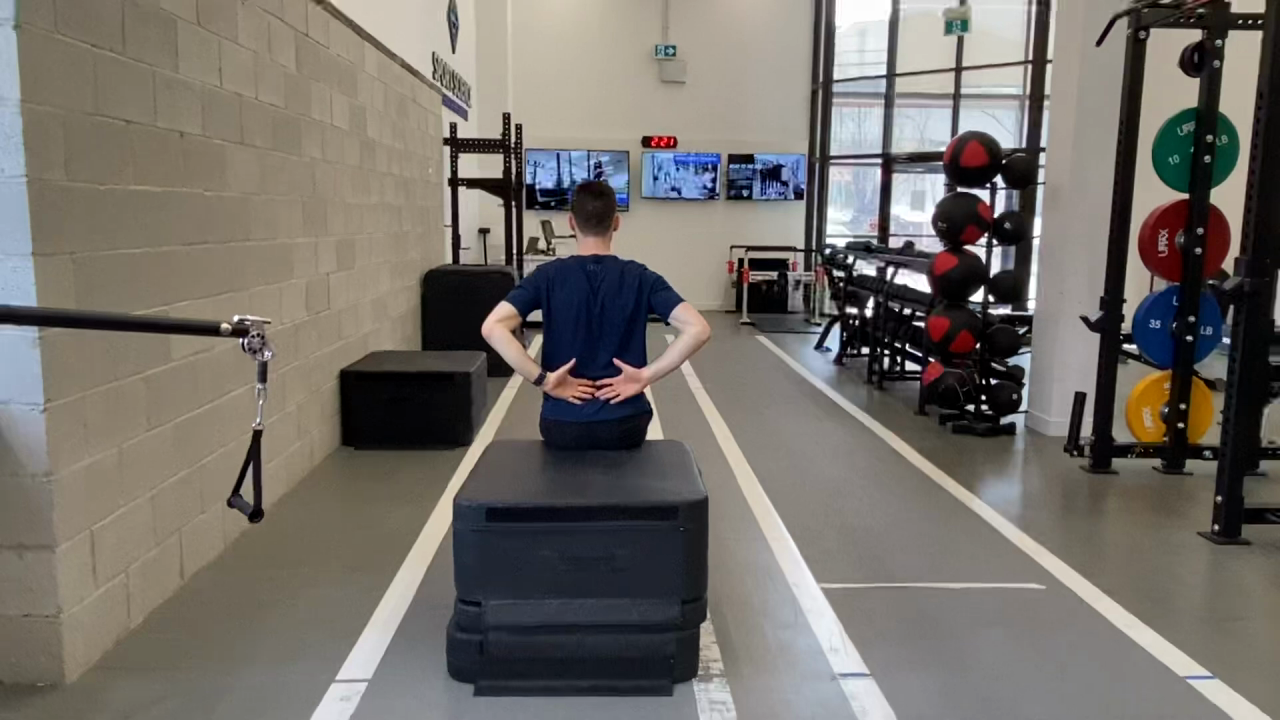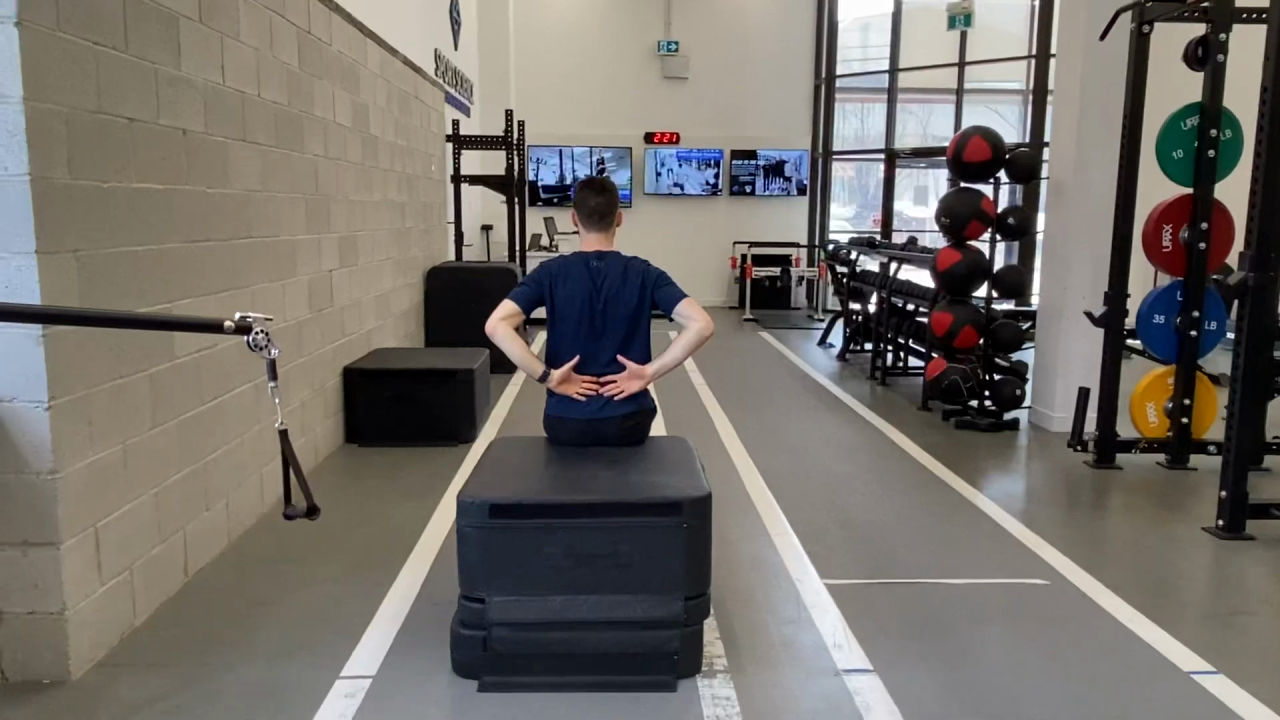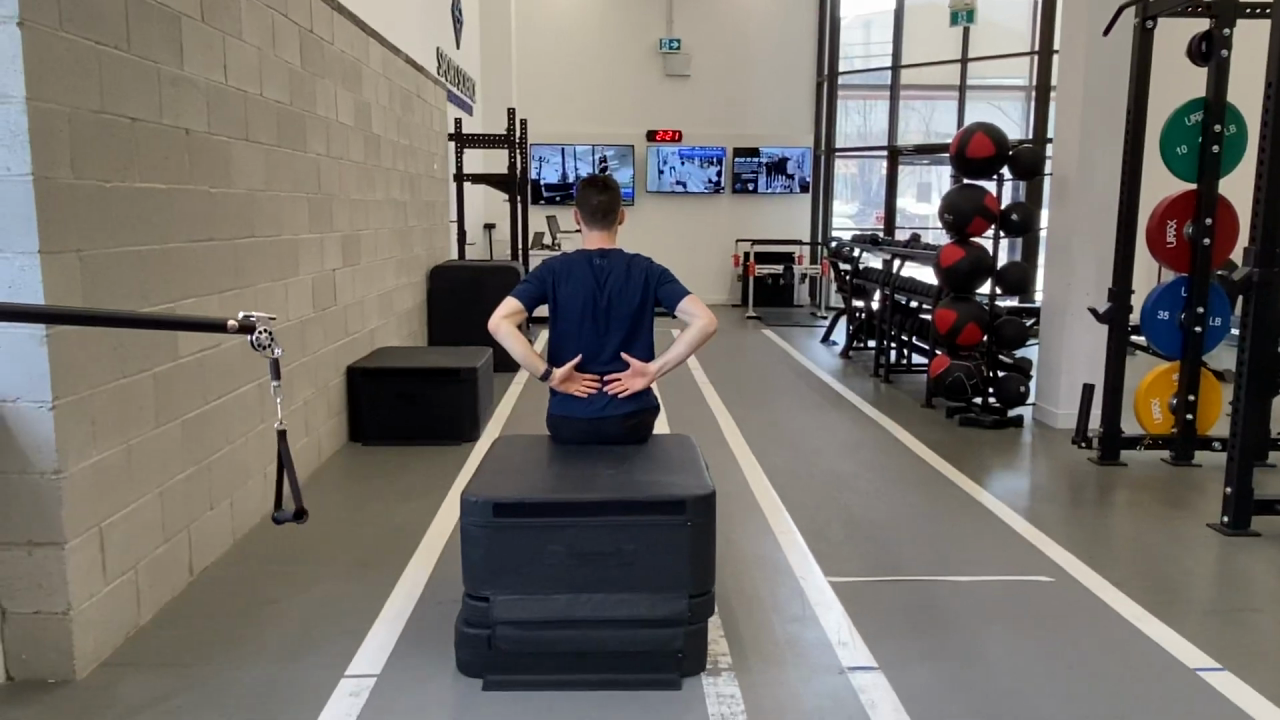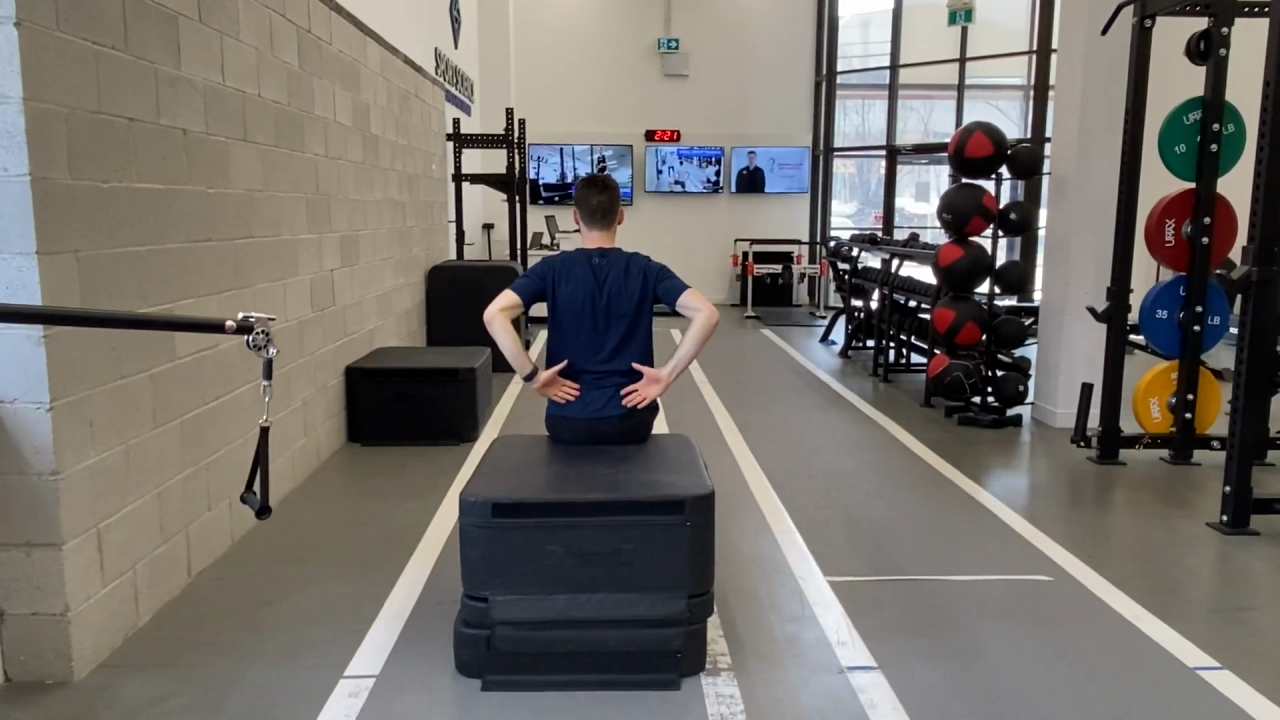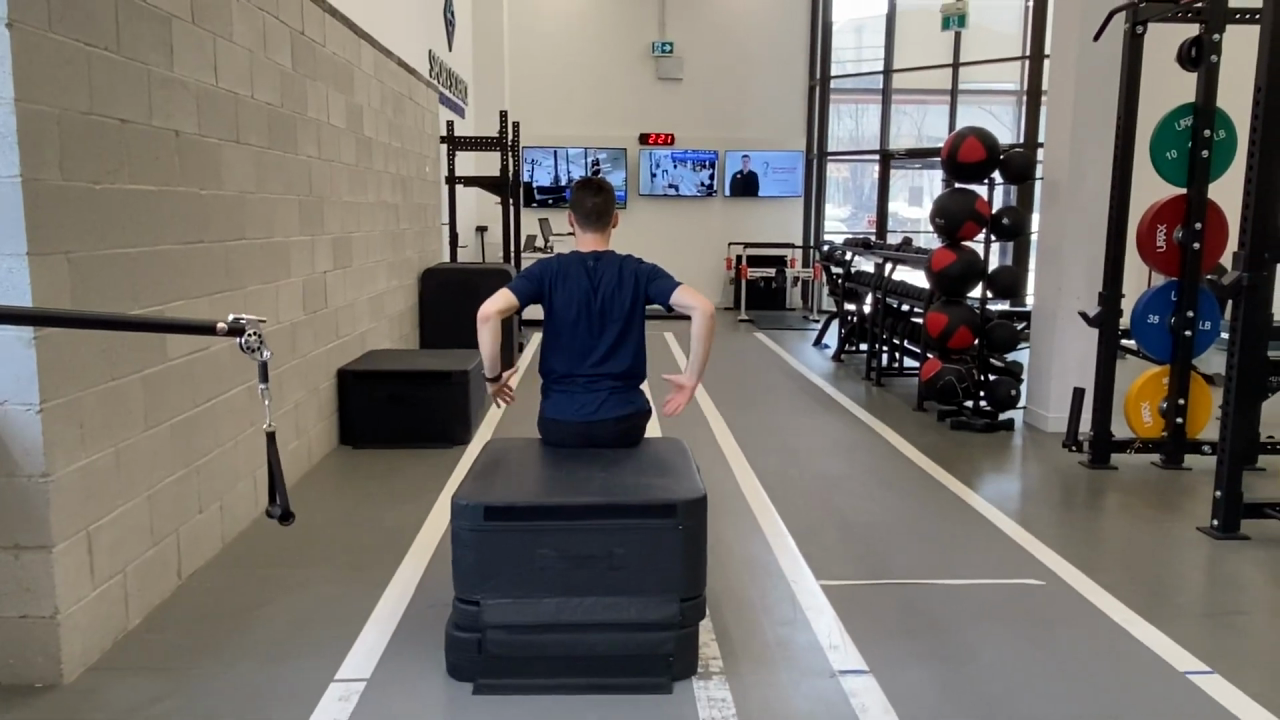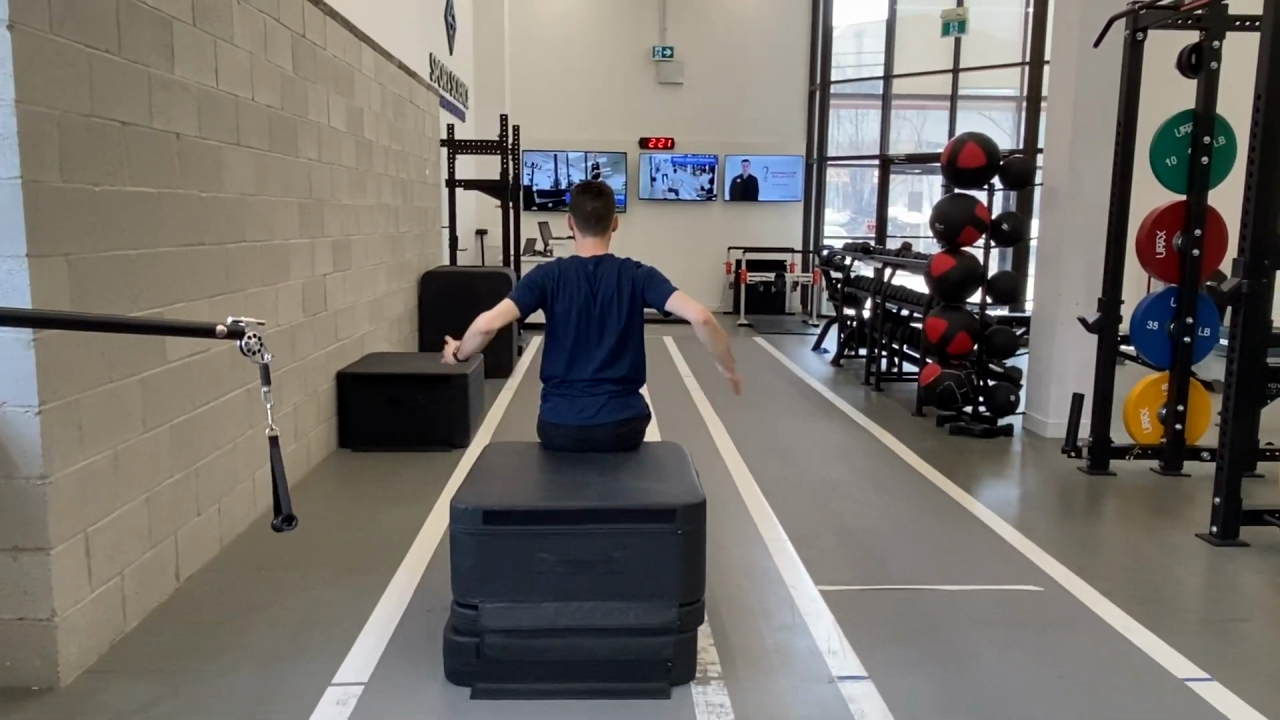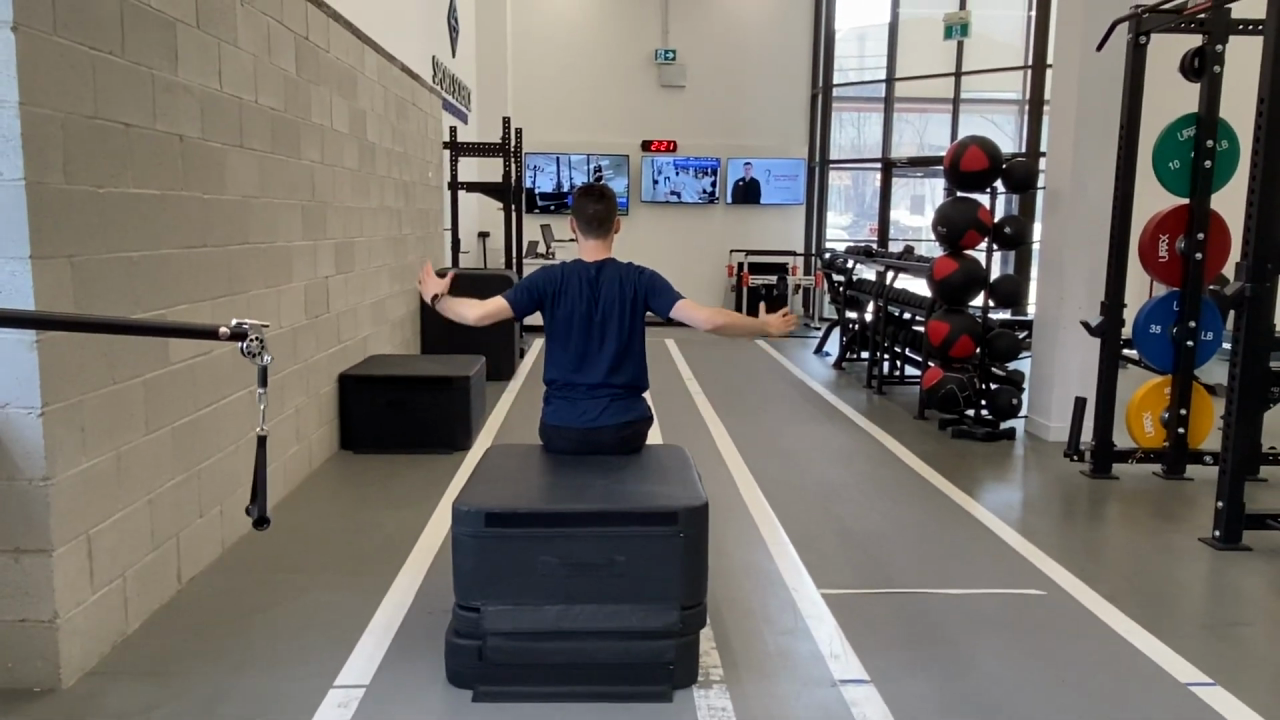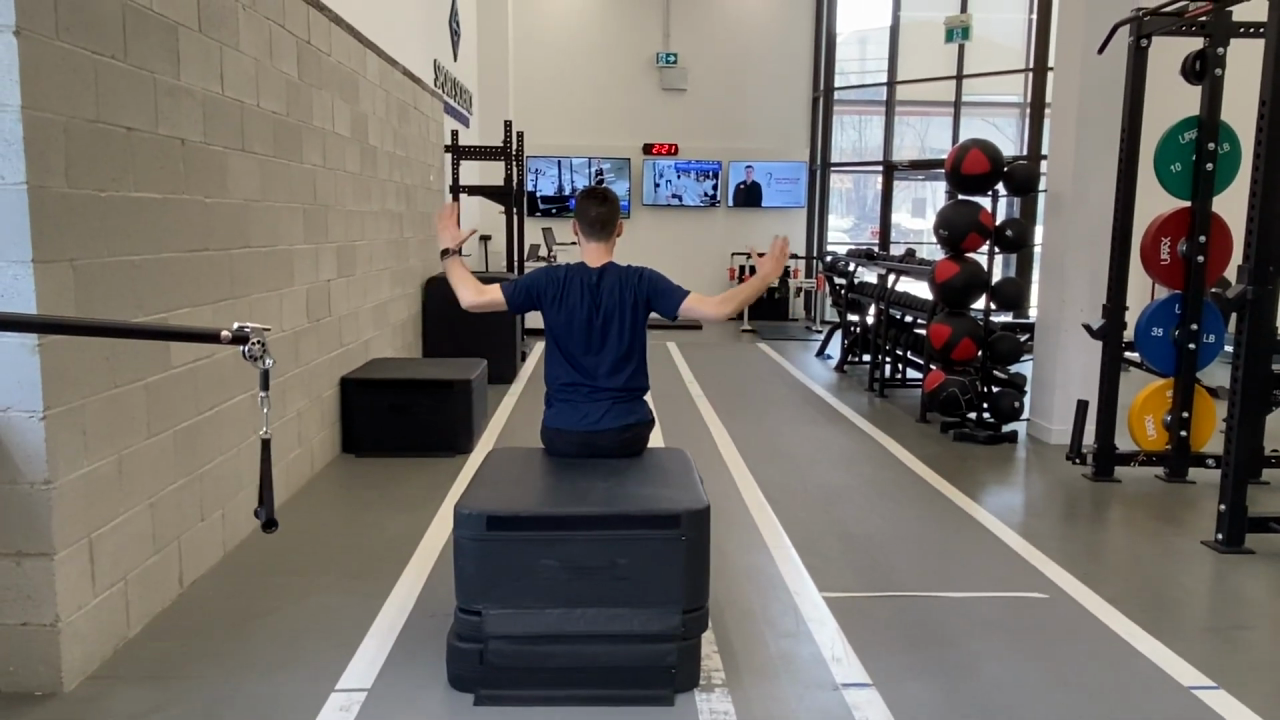
dt=0.4s
person 1, frame 1
left shoulder: (547, 277)
right shoulder: (641, 279)
left elbow: (493, 328)
right elbow: (697, 329)
left wrist: (542, 378)
right wrist: (646, 375)
left hip: (561, 424)
right hip: (624, 424)
person 1, frame 2
left shoulder: (550, 274)
right shoulder: (644, 275)
left elbow: (496, 326)
right elbow: (701, 325)
left wrist: (547, 376)
right wrist: (649, 372)
left hip: (565, 421)
right hip: (628, 420)
person 1, frame 3
left shoulder: (553, 271)
right shoulder: (647, 272)
left elbow: (499, 323)
right elbow: (705, 321)
left wrist: (549, 374)
right wrist: (653, 369)
left hip: (568, 420)
right hip: (632, 419)
person 1, frame 4
left shoulder: (552, 270)
right shoulder: (646, 271)
left elbow: (494, 315)
right elbow: (706, 314)
left wrist: (533, 375)
right wrist: (667, 374)
left hip: (567, 419)
right hip: (630, 418)
person 1, frame 5
left shoulder: (547, 272)
right shoulder: (640, 273)
left elbow: (488, 314)
right elbow: (703, 309)
left wrist: (492, 377)
right wrist: (690, 378)
left hip: (560, 421)
right hip: (624, 420)
person 1, frame 6
left shoulder: (547, 276)
right shoulder: (638, 276)
left elbow: (488, 325)
right elbow: (700, 317)
left wrist: (459, 354)
right wrist: (729, 367)
left hip: (558, 425)
right hip: (622, 424)
person 1, frame 7
left shoulder: (549, 280)
right shoulder: (640, 280)
left elbow: (479, 314)
right elbow: (708, 320)
left wrist: (437, 298)
right wrist: (766, 327)
left hip: (561, 428)
right hip: (625, 428)
person 1, frame 8
left shoulder: (549, 282)
right shoulder: (642, 283)
left elbow: (472, 298)
right elbow: (717, 310)
left wrist: (450, 251)
right wrist: (764, 277)
left hip: (563, 432)
right hip: (626, 432)
